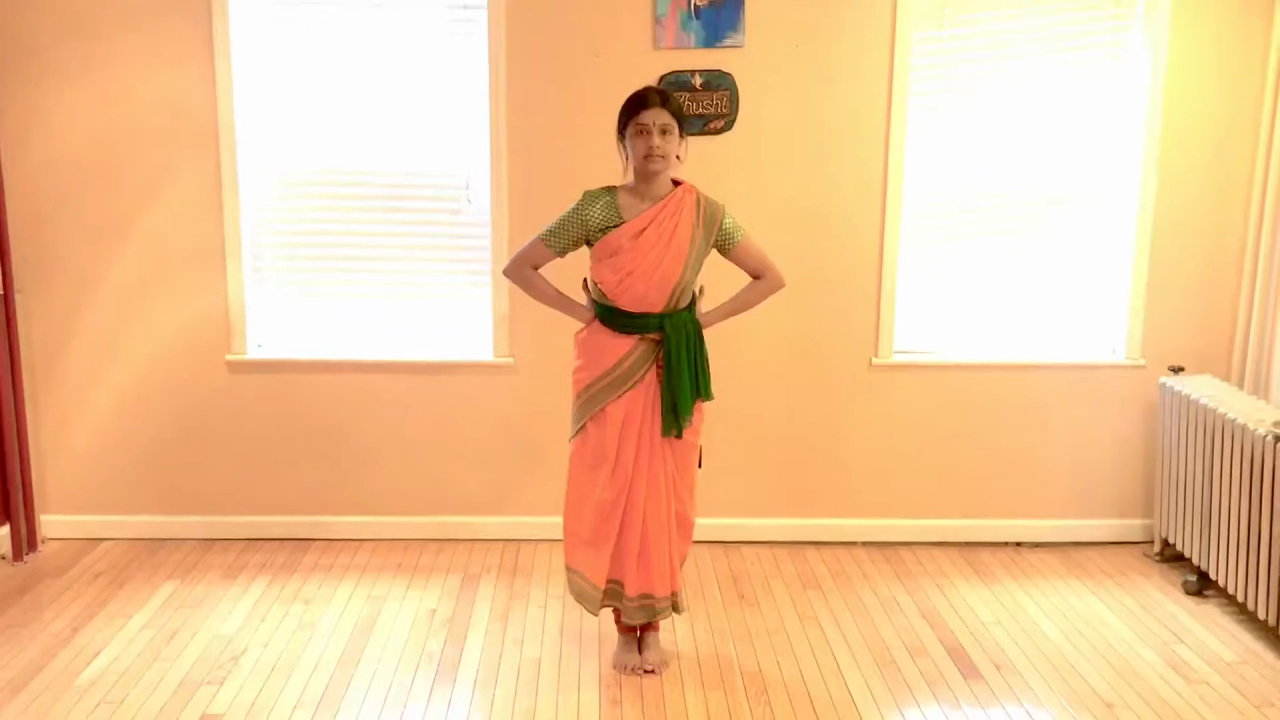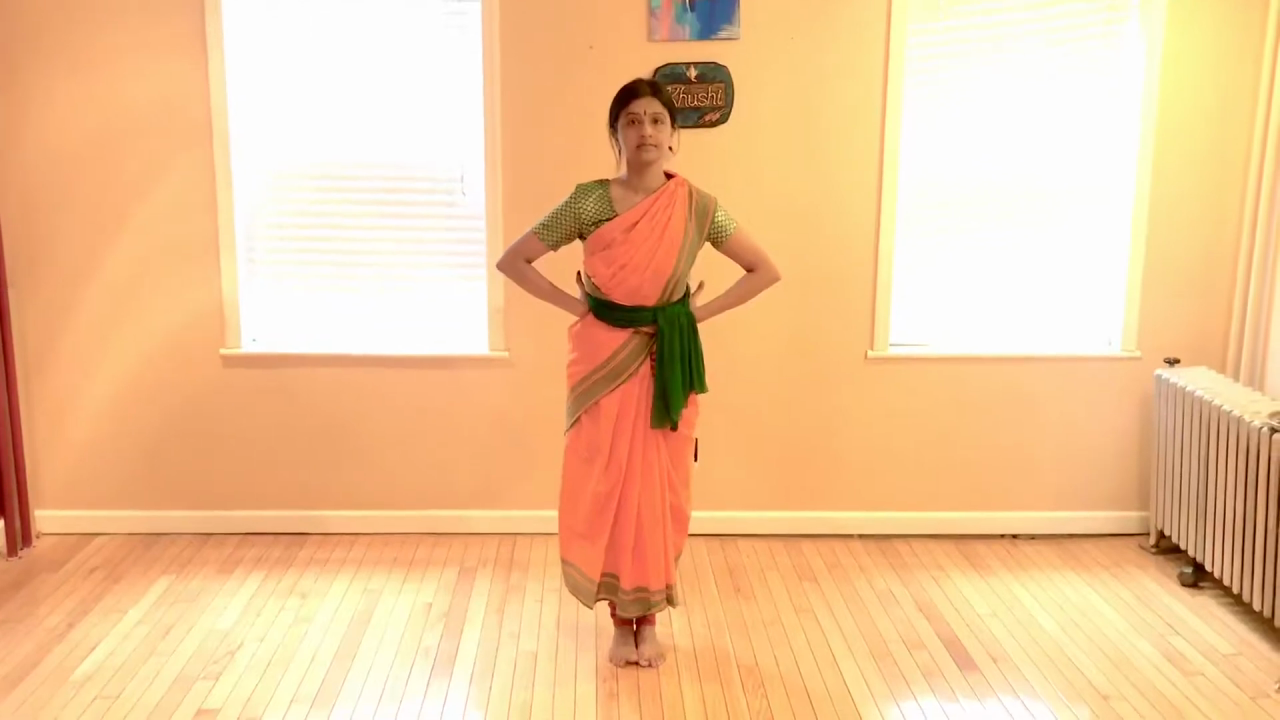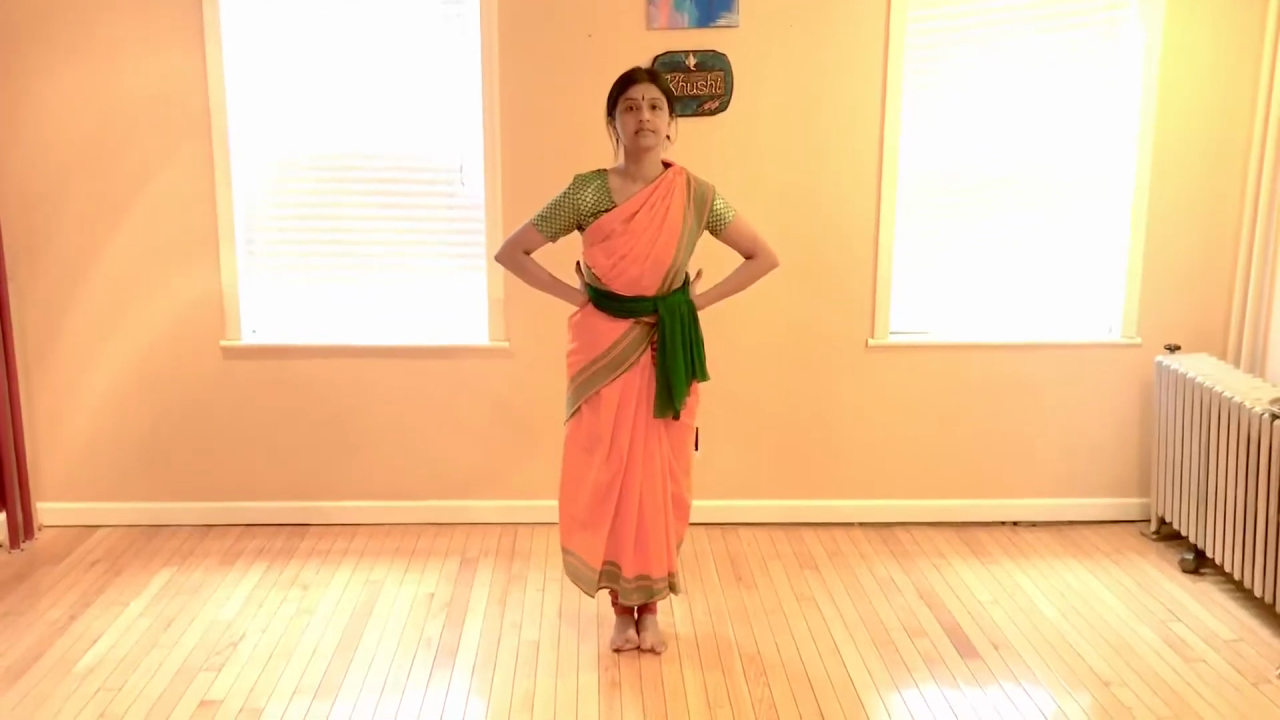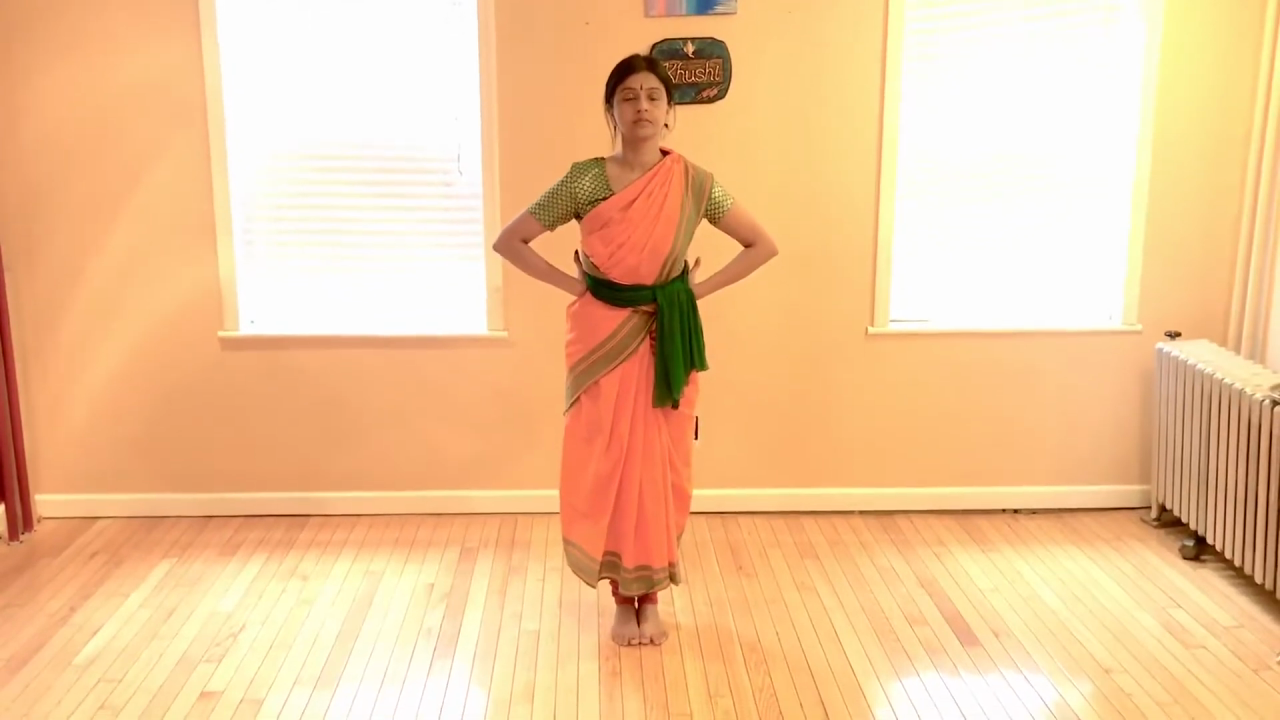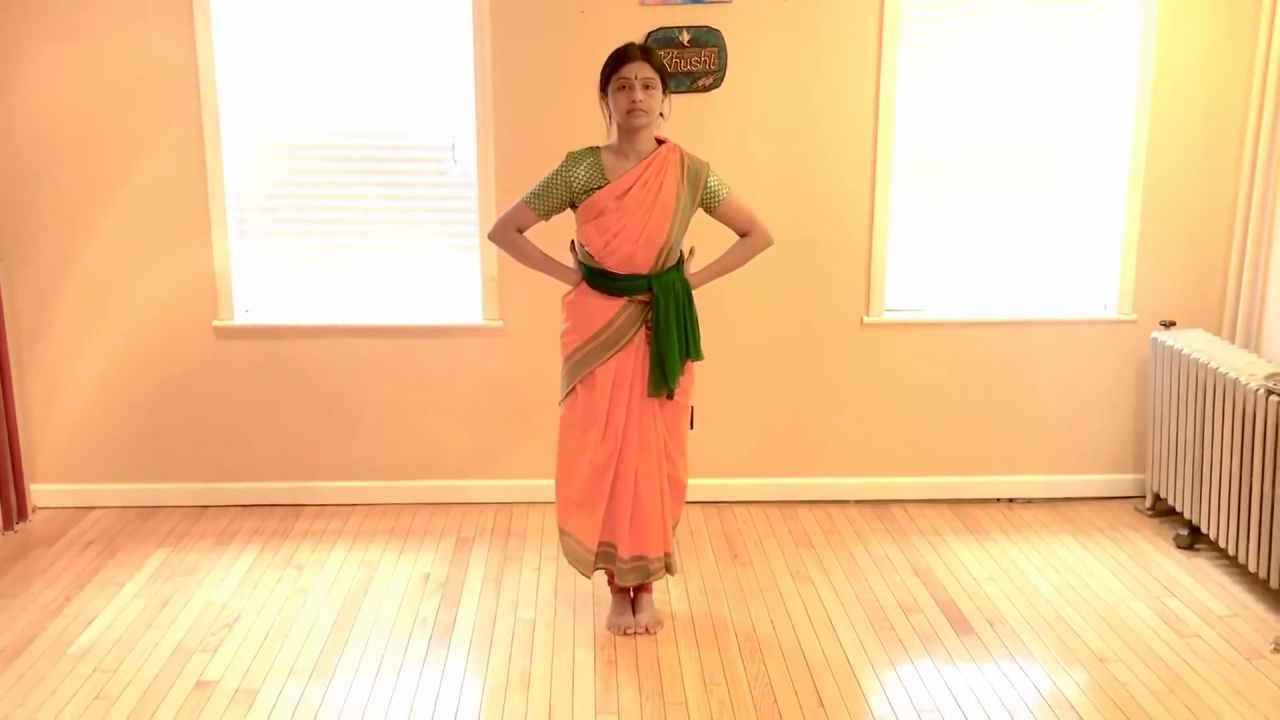
dt=0.4s
person 1, frame 1
left shoulder: (705, 214)
right shoulder: (595, 209)
left elbow: (770, 277)
right elbow: (518, 266)
left wrist: (706, 318)
right wrist: (581, 311)
left hip: (673, 369)
right hip: (610, 366)
left knee: (664, 494)
right knee: (612, 494)
left ankle: (653, 625)
right ankle: (624, 626)
person 1, frame 2
left shoulder: (697, 207)
right shoulder: (588, 201)
left elbow: (765, 270)
right elbow: (512, 260)
left wrist: (700, 311)
right wrist: (575, 305)
left hip: (667, 362)
right hip: (604, 359)
left knee: (659, 488)
right knee: (606, 486)
left ankle: (649, 617)
right ankle: (620, 619)
person 1, frame 3
left shoulder: (696, 195)
right shoulder: (586, 192)
left elbow: (763, 257)
right elbow: (510, 252)
left wrist: (700, 300)
right wrist: (575, 296)
left hip: (667, 351)
right hip: (604, 349)
left knee: (660, 477)
right knee: (607, 475)
left ankle: (650, 606)
right ankle: (622, 608)
person 1, frame 4
left shoulder: (694, 183)
right shoulder: (584, 180)
left elbow: (762, 245)
right elbow: (509, 241)
left wrist: (700, 289)
right wrist: (573, 284)
left hip: (666, 341)
right hip: (603, 339)
left knee: (660, 467)
right knee: (607, 467)
left ankle: (651, 596)
right ankle: (622, 598)
person 1, frame 5
left shoulder: (690, 172)
right shoulder: (579, 169)
left elbow: (758, 235)
right elbow: (504, 230)
left wrist: (695, 278)
right wrist: (569, 274)
left hip: (662, 329)
right hip: (598, 328)
left knee: (655, 456)
right knee: (602, 455)
left ankle: (647, 585)
right ankle: (618, 588)
